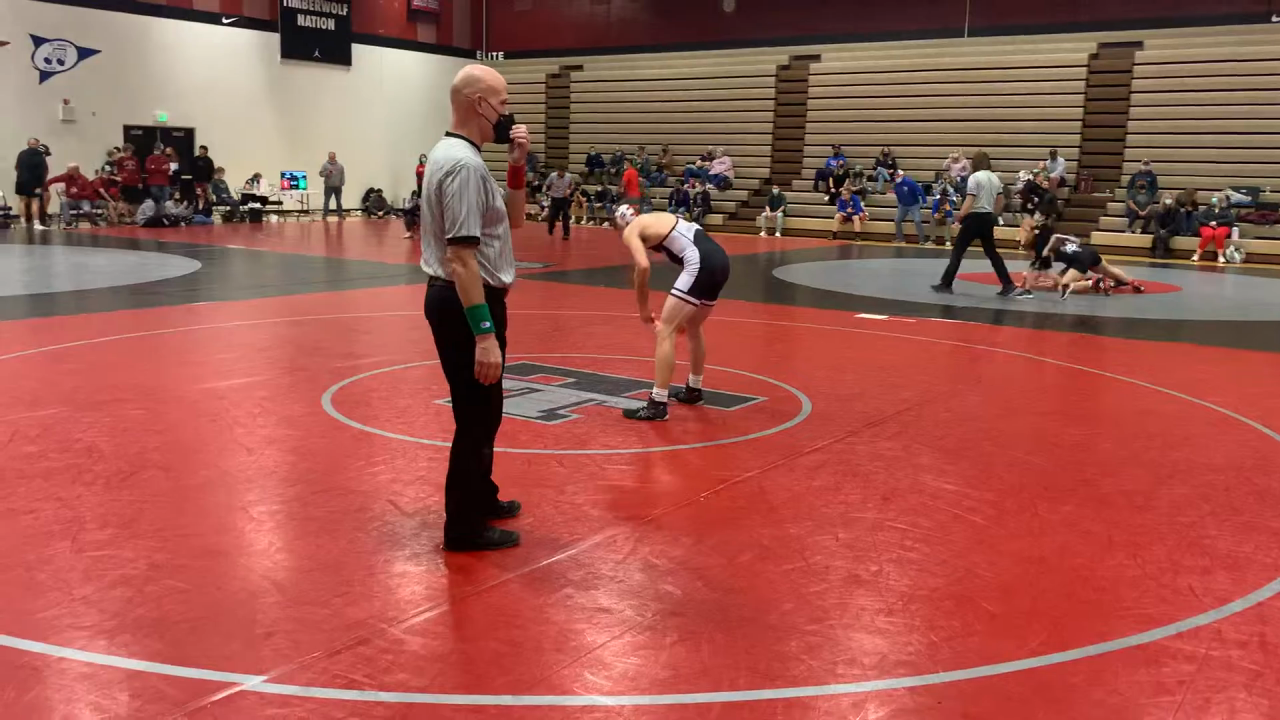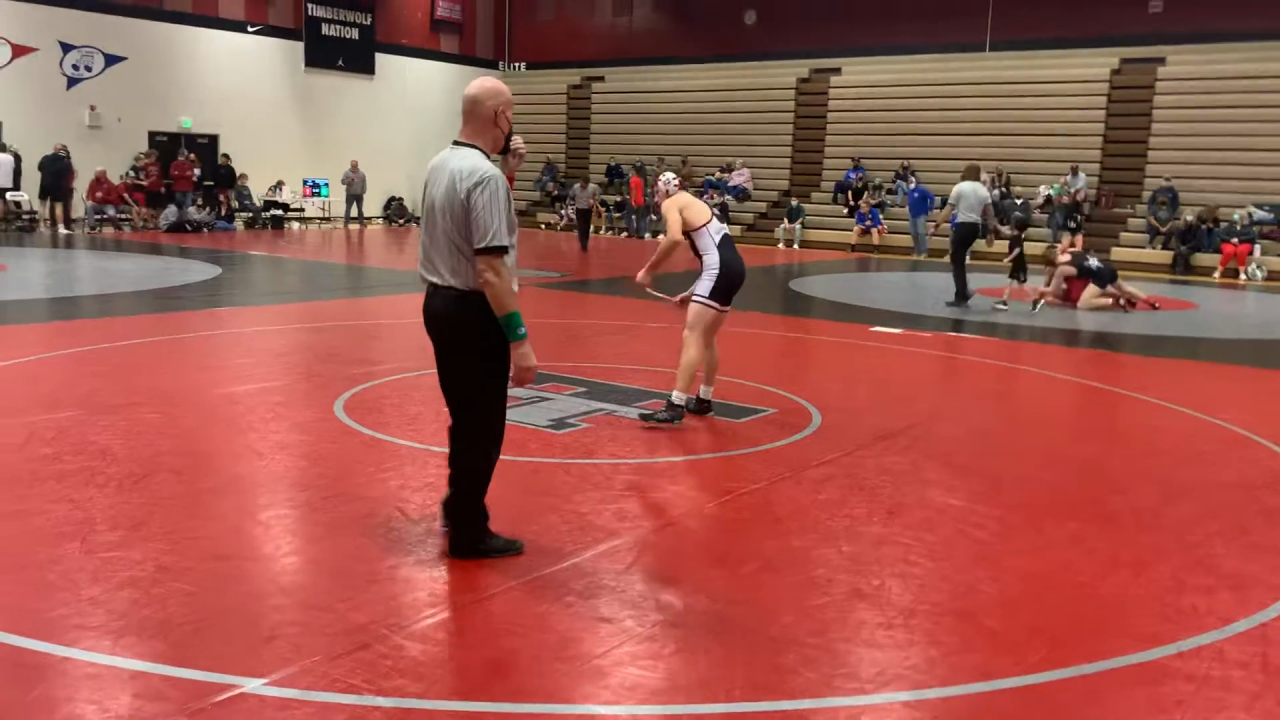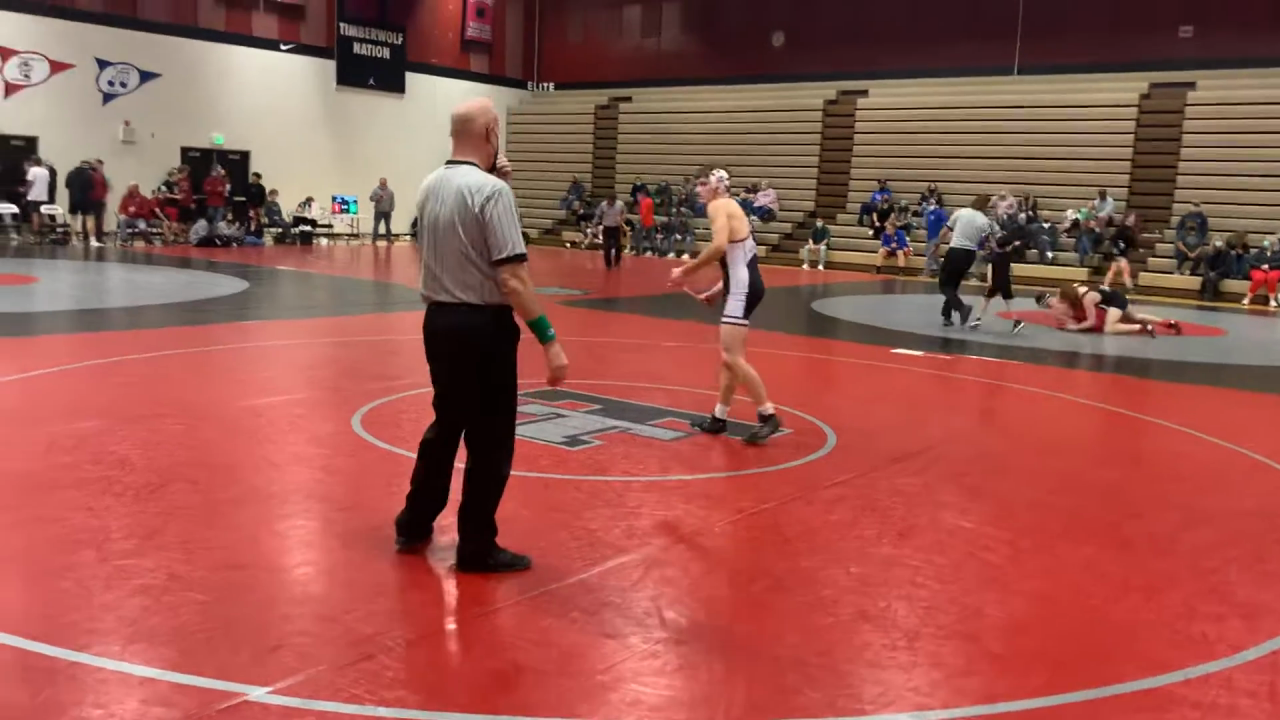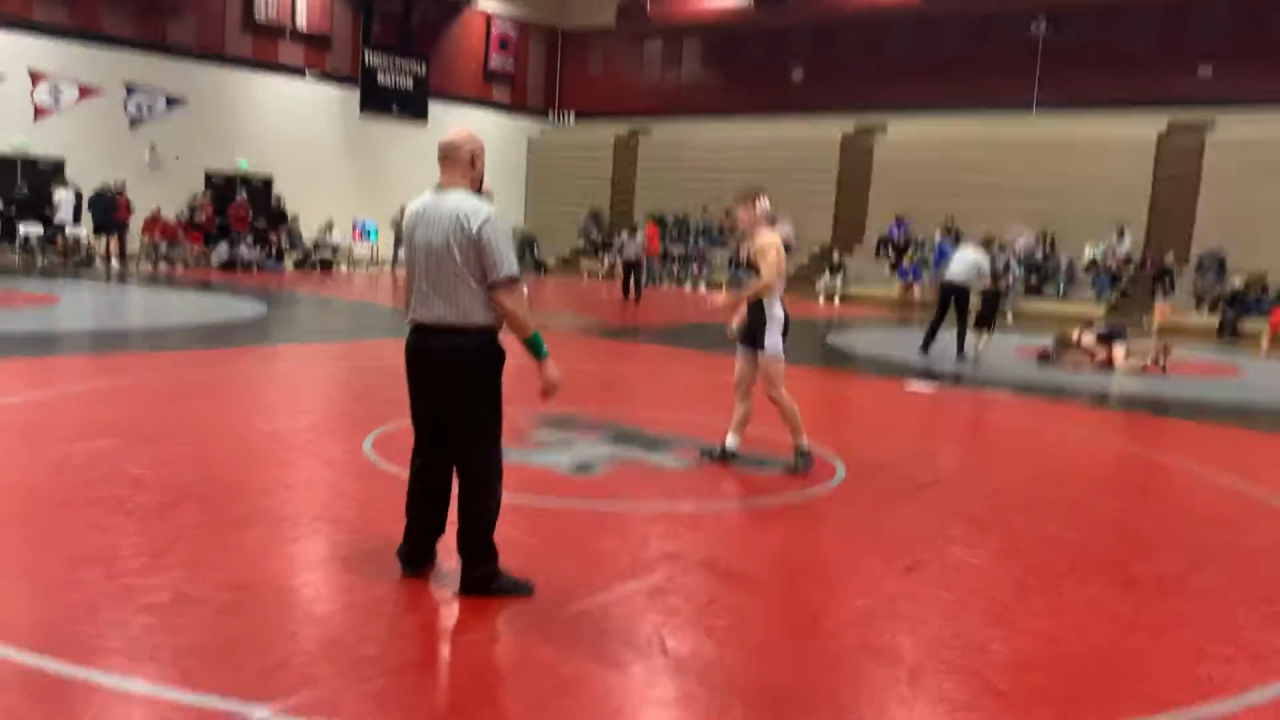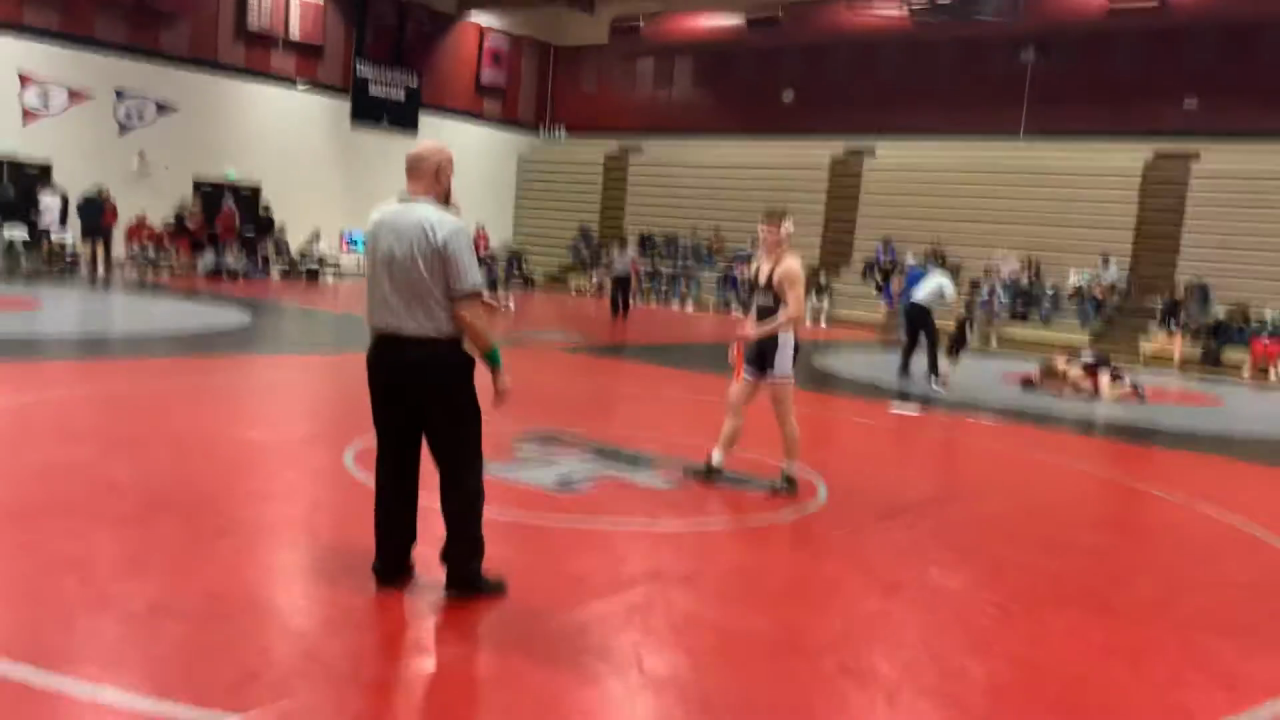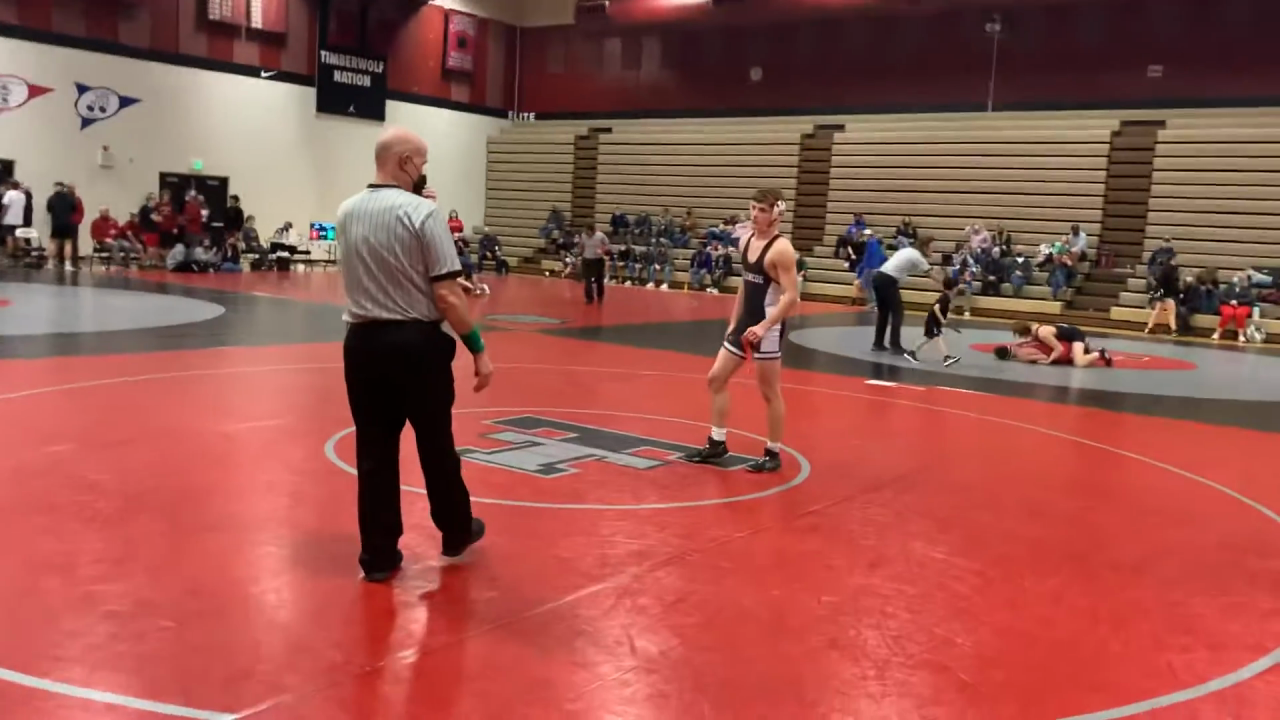
dt=0.3s
person 1, frame 1
left shoulder: (456, 155)
right shoulder: (464, 164)
left elbow: (511, 219)
right elbow: (460, 257)
left wrist: (517, 165)
right wrist: (484, 334)
left hip: (460, 300)
right hip: (466, 304)
left knee: (482, 411)
right knee: (477, 414)
left ankle: (479, 497)
right ankle: (465, 525)
person 1, frame 2
left shoulder: (440, 164)
right shoulder: (484, 175)
right elbow: (490, 269)
left wrist: (509, 173)
right wrist: (519, 338)
left hip: (440, 302)
right hip: (472, 312)
left knee: (465, 414)
right knee: (482, 424)
left ankle: (460, 502)
right ankle: (468, 532)
person 1, frame 3
left shoulder: (430, 186)
right shoulder: (491, 191)
right elbow: (512, 277)
right wrist: (549, 341)
left hip: (438, 319)
right hip: (481, 327)
left knee: (446, 425)
right knee: (490, 439)
left ankle: (415, 523)
right ankle: (476, 545)
person 1, frame 4
left shoulder: (413, 212)
right shoulder: (482, 214)
right elbow: (507, 298)
right wrist: (542, 356)
left hip: (422, 343)
right hip: (469, 349)
left knee: (429, 454)
right knee: (479, 464)
left ankle: (416, 552)
right ankle: (479, 571)
person 1, frame 5
left shoulder: (377, 222)
right shoulder: (448, 227)
right elbow: (467, 310)
right wrist: (496, 366)
left hip: (385, 354)
right hip: (436, 358)
left knee: (394, 464)
right knee: (460, 466)
left ankle: (391, 564)
right ankle: (464, 572)
person 1, frame 6
left shoulder: (347, 213)
right shoulder: (423, 212)
right elbow: (446, 293)
right wrist: (478, 349)
left hip: (363, 342)
right hip: (417, 342)
left knee: (374, 452)
right knee: (437, 446)
left ankle: (378, 555)
right ankle: (456, 532)
person 2, frame 1
left shoulder: (630, 230)
right shoulder: (657, 221)
left elbow: (643, 267)
left wrist: (643, 308)
left hip: (702, 264)
right hip: (718, 260)
left knee: (664, 331)
right knee: (691, 327)
left ankle: (658, 404)
right ankle: (694, 390)
person 2, frame 2
left shoulder: (671, 203)
right shoulder: (693, 204)
left elbow: (674, 238)
left wrist: (649, 270)
right wrist: (692, 293)
left hip: (719, 270)
right hip: (732, 267)
left knee: (692, 337)
right knee: (705, 338)
left ankle: (676, 406)
right ankle: (703, 399)
person 2, frame 3
left shoulder: (718, 206)
right shoulder: (730, 209)
left elbow: (719, 246)
left wrist: (686, 271)
right wrist: (715, 291)
left hip: (741, 288)
right hip: (743, 285)
left knee: (731, 357)
right knee: (731, 356)
left ankle: (767, 416)
right ankle: (719, 418)
person 2, frame 4
left shoulder: (766, 239)
right shoulder: (750, 243)
left elbow: (769, 283)
left wrist: (731, 299)
right wrist: (738, 317)
left hip: (771, 320)
right hip: (753, 320)
left knee: (774, 391)
right knee: (741, 386)
left ankle: (802, 451)
right ankle: (729, 447)
person 2, frame 5
left shoulder: (790, 267)
right shoulder: (757, 264)
left elbow: (796, 312)
left wrist: (760, 331)
right wrist: (745, 337)
left hip: (779, 345)
right hip: (758, 344)
left knee: (783, 412)
right knee: (736, 403)
left ankle: (790, 477)
right ankle: (715, 464)
person 2, frame 6
left shoulder: (781, 249)
right shoulder: (746, 241)
left elbow: (791, 296)
left wrist: (764, 326)
right wrist: (733, 322)
left hip: (767, 326)
right hip: (744, 322)
left knee: (769, 391)
right knee: (716, 379)
left ankle: (773, 454)
right ankle: (717, 444)
